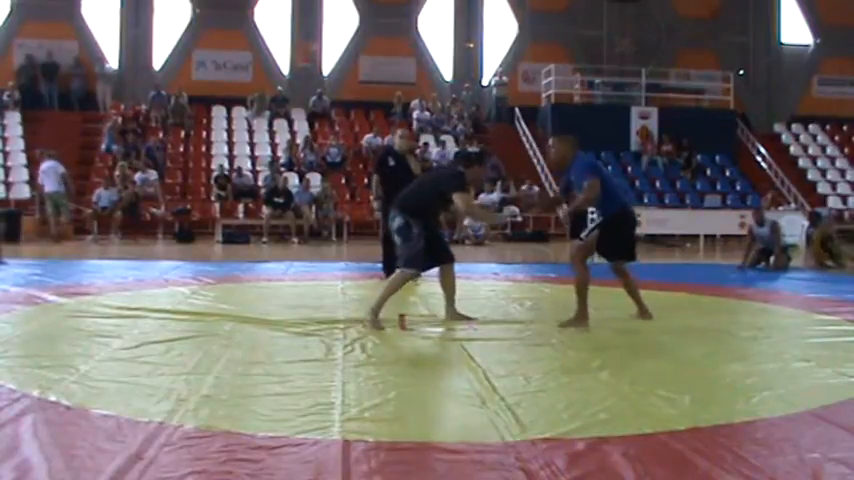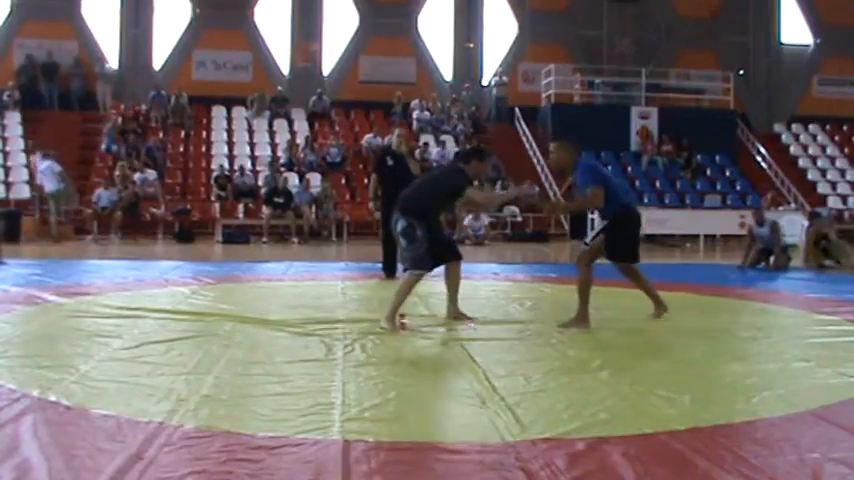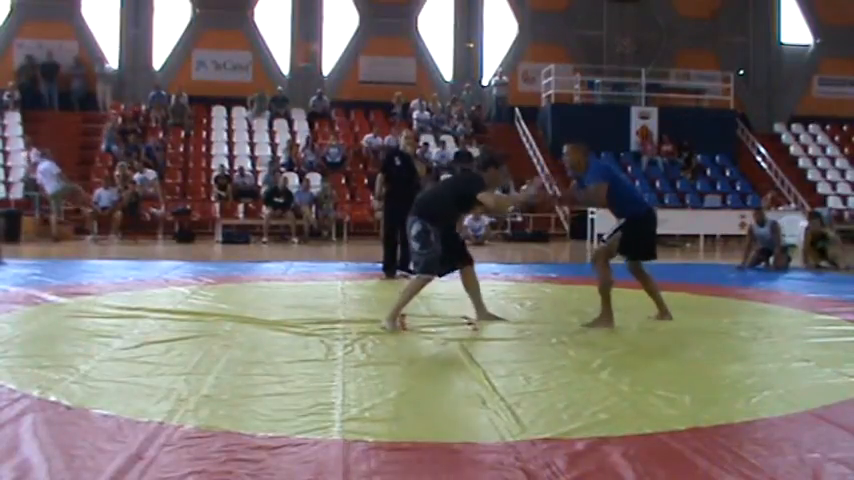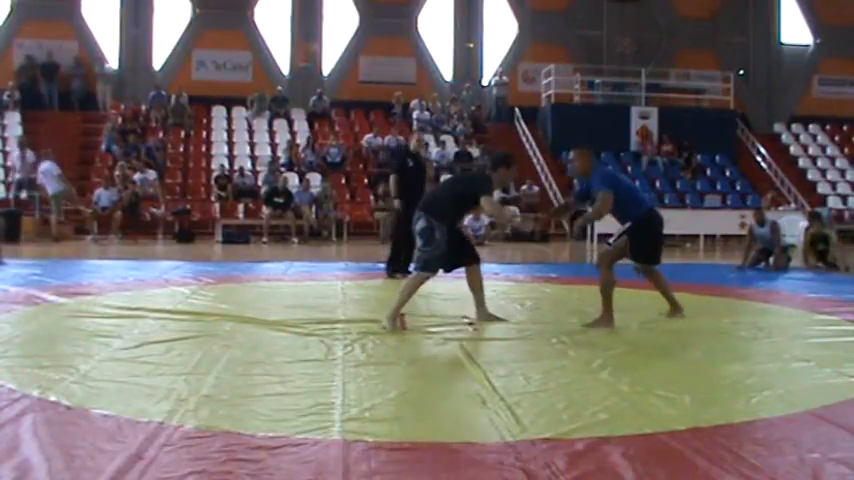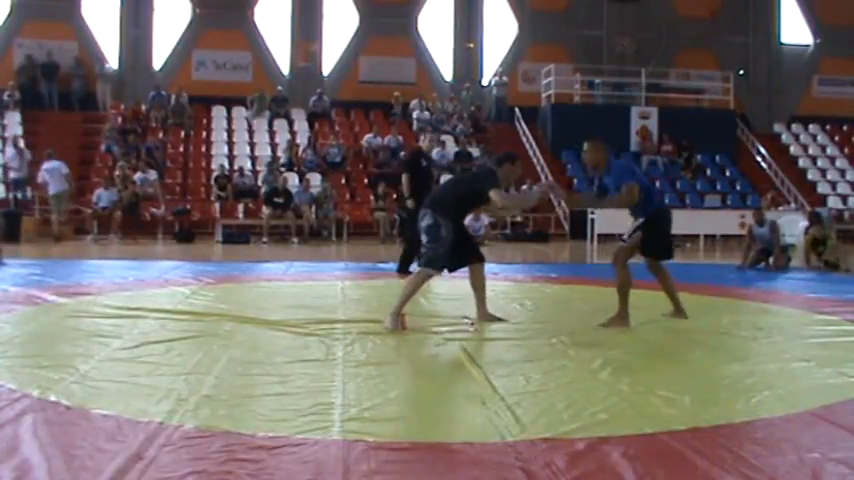
dt=0.3s
person 1, frame 1
left shoulder: (581, 165)
right shoulder: (571, 171)
left elbow: (593, 192)
right elbow: (567, 197)
left wrist: (570, 210)
left hip: (613, 218)
right hip: (619, 217)
left knee: (578, 256)
right knee: (617, 266)
left ankle: (582, 315)
right ankle: (643, 310)
person 1, frame 2
left shoulder: (585, 169)
right shoulder: (579, 172)
left elbow: (596, 202)
right elbow: (586, 203)
left wrist: (564, 207)
right wrist: (563, 207)
left hip: (620, 219)
right hip: (626, 217)
left knee: (584, 260)
right knee: (625, 266)
left ankle: (582, 317)
right ankle: (658, 304)
person 1, frame 3
left shoulder: (598, 169)
right shoulder: (584, 176)
left elbow: (598, 198)
left wrist: (570, 194)
left hip: (637, 218)
right hip: (640, 217)
left knee: (600, 258)
right knee: (634, 266)
left ankle: (606, 316)
right ankle: (663, 310)
person 1, frame 4
left shoulder: (601, 176)
right shoulder: (589, 182)
left elbow: (604, 206)
right elbow: (570, 205)
left wrist: (581, 221)
right wrist: (552, 214)
left hip: (642, 222)
right hip: (647, 220)
left knee: (605, 260)
right knee: (645, 267)
left ankle: (606, 317)
right ankle: (674, 306)
person 1, frame 5
left shoulder: (620, 168)
right shoulder: (604, 176)
left elbow: (630, 197)
right elbow: (596, 200)
left wrist: (596, 202)
right wrist: (568, 197)
left hip: (653, 217)
right hip: (655, 216)
left knee: (620, 258)
right knee: (654, 263)
left ankle: (622, 315)
right ankle: (678, 309)
person 2, frame 1
left shoulder: (453, 177)
right shoulder: (455, 178)
left elbow: (461, 207)
right elbow: (465, 208)
right wrist: (494, 218)
left hip: (423, 218)
right hip: (405, 217)
left knee: (446, 260)
right knee: (410, 269)
left ankle: (451, 311)
right ankle: (373, 312)
person 2, frame 2
left shoulder: (455, 174)
right shoulder: (457, 175)
left elbow: (476, 202)
right elbow: (485, 199)
right wrist: (512, 193)
left hip: (425, 218)
right hip: (408, 218)
left knee: (452, 258)
right knee: (417, 269)
left ankle: (453, 310)
right ankle: (389, 317)
person 2, frame 3
left shoulder: (470, 182)
right shoulder: (474, 182)
right elbow: (494, 203)
right wrist: (528, 195)
left hip: (439, 223)
right hip: (423, 222)
left knee: (466, 263)
right knee: (426, 273)
left ankle: (481, 313)
right ankle: (391, 317)
person 2, frame 4
left shoulder: (481, 181)
right shoulder: (483, 182)
left elbow: (490, 209)
right elbow: (490, 209)
left hip: (446, 221)
right hip: (431, 219)
left knee: (472, 261)
right knee: (426, 271)
left ankle: (481, 312)
right ankle: (391, 316)
person 2, frame 5
left shoulder: (486, 178)
right shoulder: (489, 176)
left elbow: (502, 201)
right elbow: (502, 203)
left wrist: (530, 200)
right wrist: (533, 199)
left hip: (450, 218)
right hip: (436, 216)
left knee: (476, 261)
right knee: (429, 268)
left ankle: (482, 313)
right ankle: (394, 315)
person 3, frame 1
left shoulder: (411, 156)
right shoulder: (385, 155)
left elbow: (417, 171)
right elbow: (376, 177)
left wrist: (408, 153)
right wrist: (376, 198)
right hip: (390, 201)
right knee: (389, 235)
right ankle: (389, 269)
person 3, frame 2
left shoulder: (408, 155)
right shoulder: (384, 154)
left elbow: (416, 172)
right elbow: (375, 177)
left wrist: (406, 155)
right wrist: (373, 198)
right hip: (389, 200)
right knee: (389, 235)
right ankle: (389, 269)
person 3, frame 3
left shoulder: (413, 157)
right shoulder: (391, 155)
right elbow: (381, 176)
left wrist: (412, 157)
right wrist: (378, 197)
left hip: (410, 200)
right hip: (393, 200)
left knee: (408, 234)
right knee: (390, 235)
left ankle: (403, 265)
right ankle: (389, 268)
person 3, frame 4
left shoulder: (421, 159)
right shoulder: (402, 157)
right elbow: (393, 178)
left wrist: (425, 162)
right wrist: (395, 197)
left hip: (418, 202)
right hip: (404, 203)
left knee: (413, 236)
right knee: (400, 235)
left ankle: (404, 267)
right ankle: (392, 268)
person 3, frame 5
left shoulder: (427, 158)
right shoulder: (414, 156)
right elbow: (405, 177)
right wrist: (408, 197)
left hip: (423, 201)
right hip: (414, 202)
left knee: (413, 236)
right knee: (415, 235)
left ankle: (403, 268)
